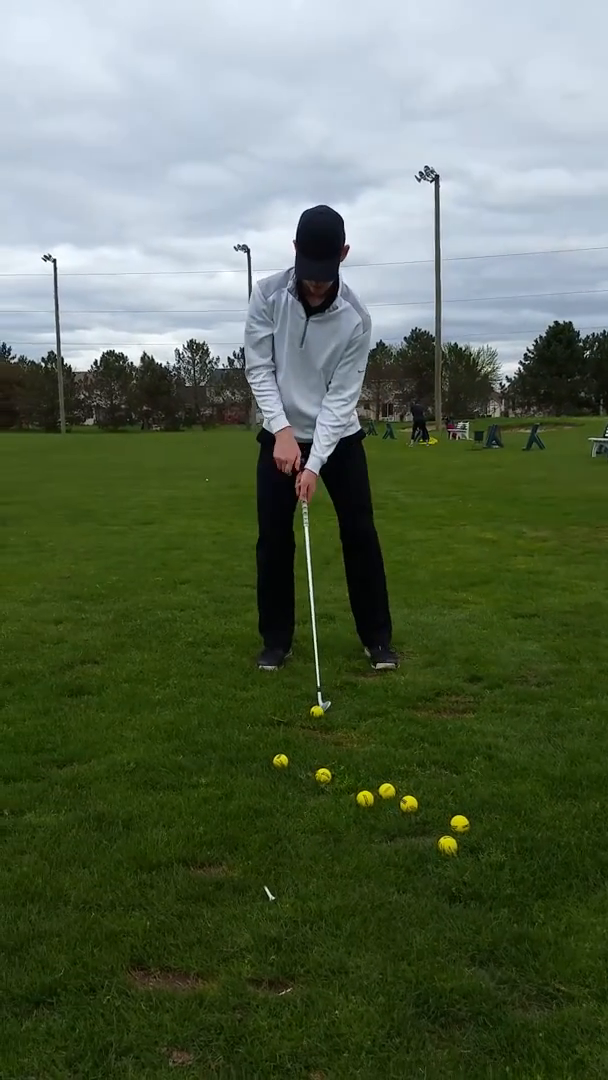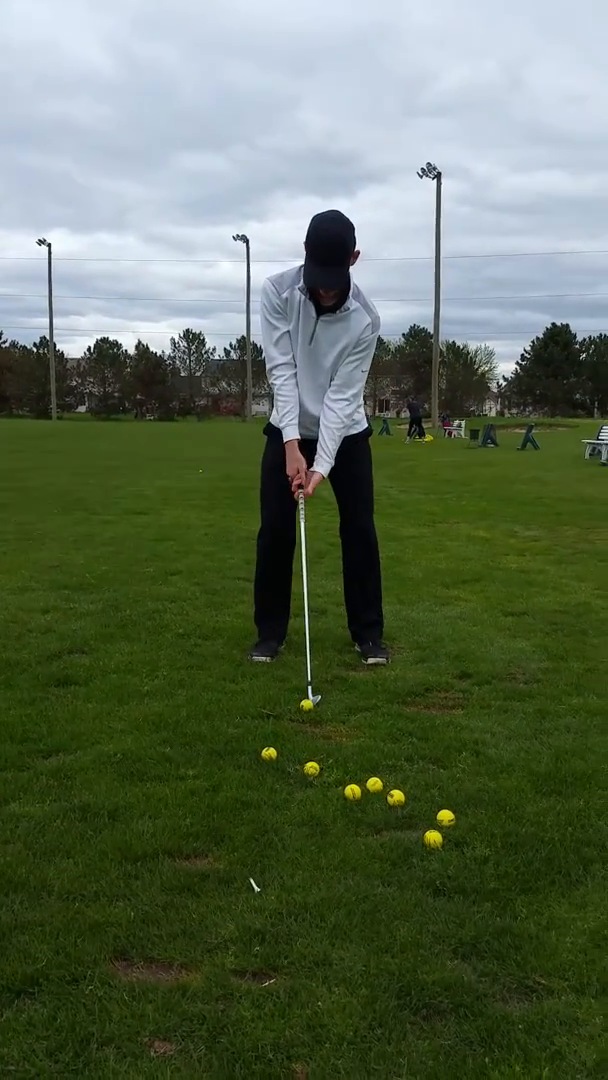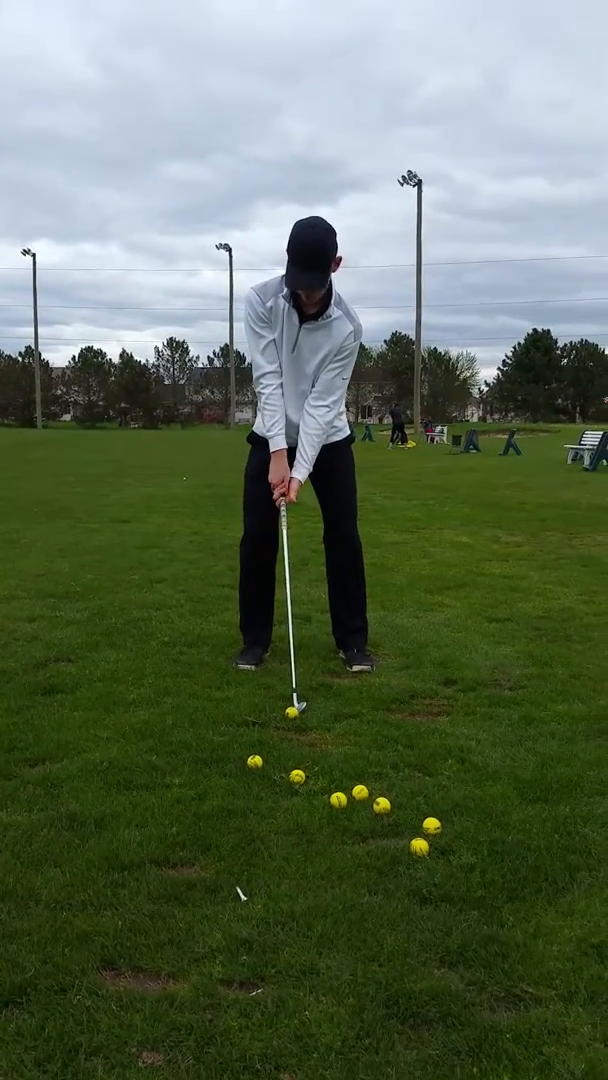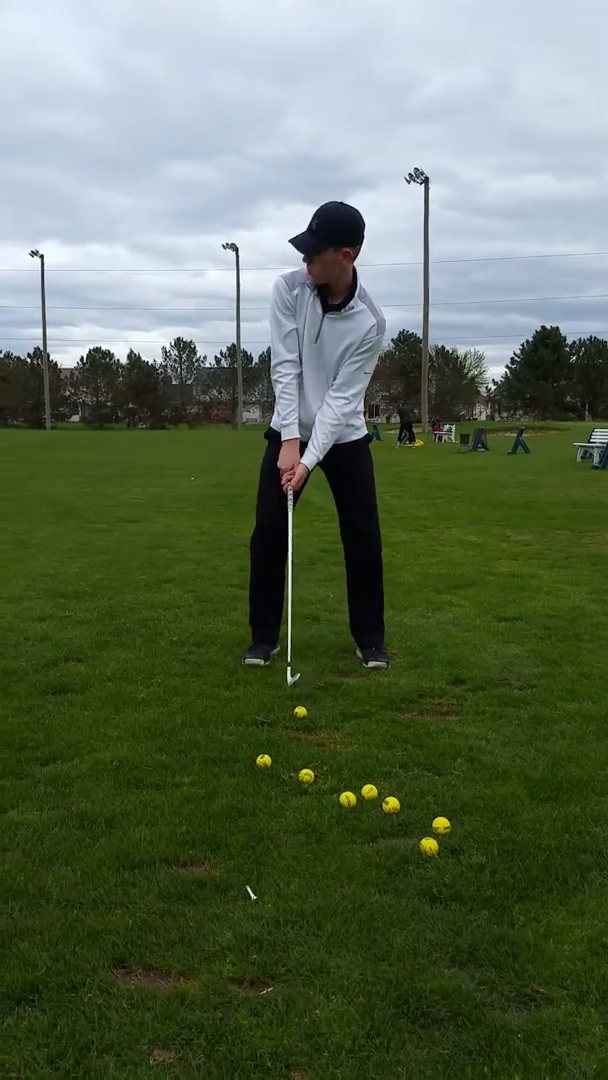
dt=0.5s
person 1, frame 1
left shoulder: (355, 318)
right shoulder: (267, 294)
left elbow: (341, 395)
right elbow: (257, 367)
left wrist: (315, 463)
right wrist: (282, 430)
left hip: (339, 438)
right hip: (282, 436)
left knee: (359, 533)
right knee: (273, 539)
left ankle: (377, 636)
right ankle: (276, 638)
person 1, frame 2
left shoulder: (364, 319)
right shoulder: (278, 291)
left elbow: (343, 396)
right elbow: (280, 370)
left wrist: (322, 467)
right wrist: (292, 445)
left hip: (346, 433)
right hip: (288, 431)
left knee: (359, 530)
right knee: (275, 530)
left ankle: (368, 632)
right ankle: (270, 630)
person 1, frame 3
left shoulder: (346, 327)
right shoulder: (261, 300)
left elbow: (323, 402)
right elbow: (267, 380)
left wrist: (300, 472)
right wrist: (279, 453)
left hip: (328, 440)
right hip: (272, 437)
left knee: (343, 537)
right knee: (257, 537)
left ankle: (352, 639)
right ankle: (255, 638)
person 1, frame 4
left shoulder: (369, 322)
right shoulder: (288, 289)
left elbow: (342, 397)
right elbow: (286, 368)
left wrist: (309, 459)
right wrist: (289, 442)
left hip: (344, 439)
right hip: (288, 434)
left knee: (363, 537)
right knee: (268, 532)
left ankle: (370, 637)
right ankle: (264, 635)
